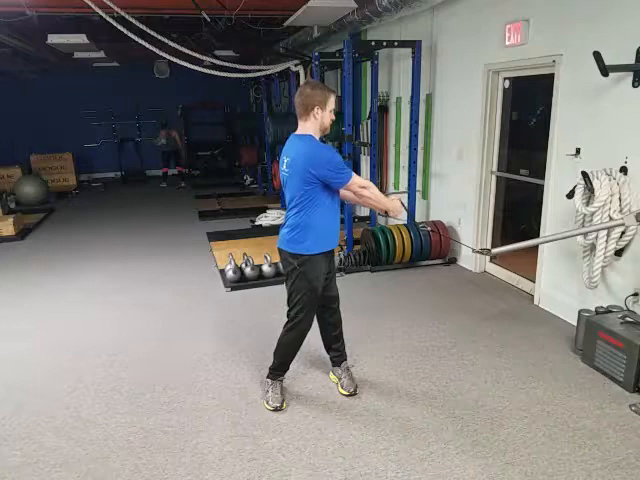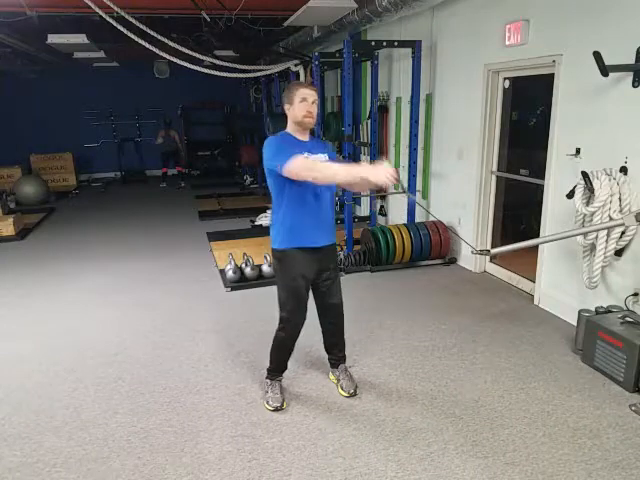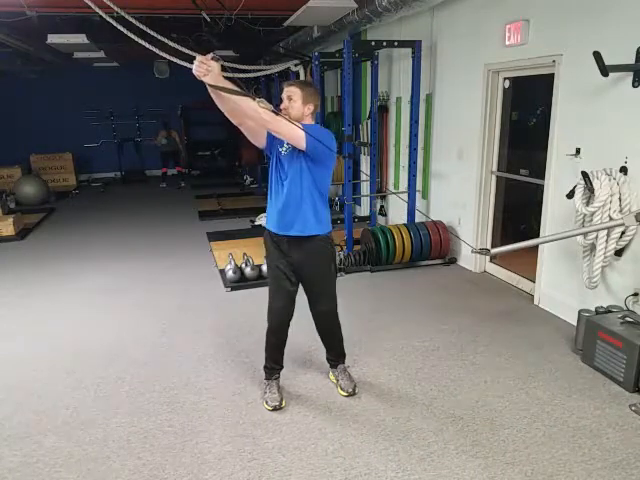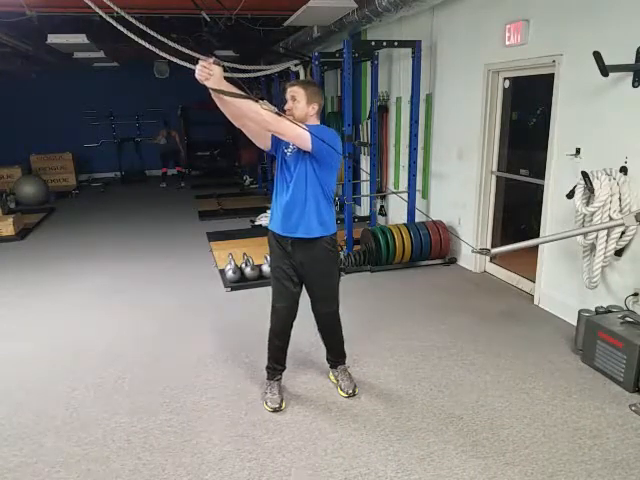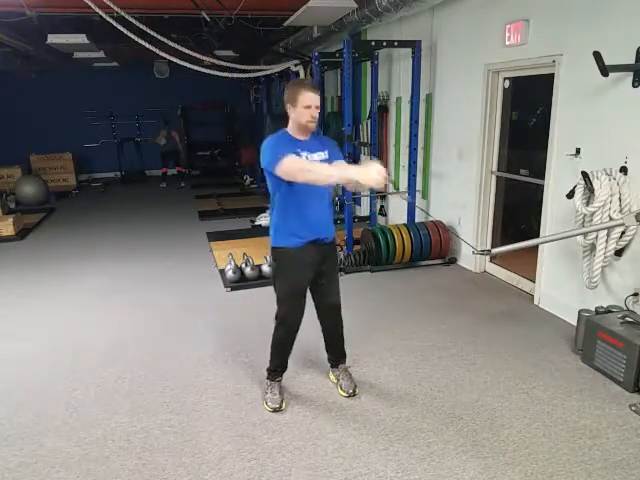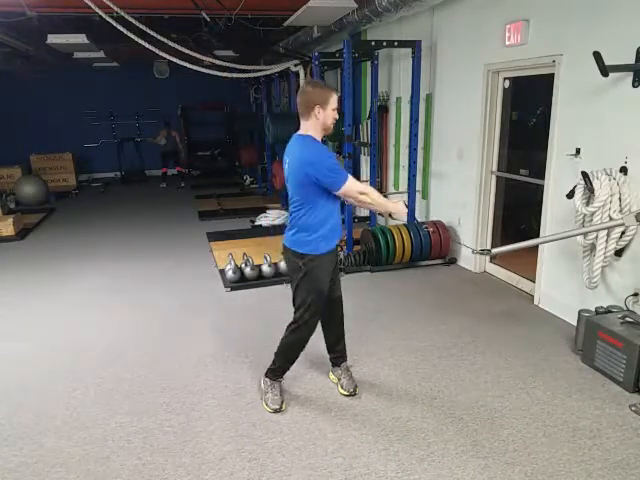
dt=0.7s
person 1, frame 1
left shoulder: (294, 147)
right shoulder: (318, 153)
left elbow: (339, 190)
right elbow: (360, 187)
left wrist: (377, 203)
right wrist: (389, 205)
left hip: (317, 248)
right hip: (304, 252)
left knee: (329, 307)
right knee: (300, 318)
left ankle: (339, 365)
right ankle: (274, 378)
person 1, frame 2
left shoulder: (322, 147)
right shoulder: (276, 146)
left elbow: (346, 181)
right elbow: (312, 173)
left wrist: (370, 178)
right wrist: (366, 171)
left hip: (325, 245)
right hip: (292, 249)
left knee: (332, 310)
right knee: (292, 319)
left ankle: (338, 366)
right ankle: (273, 378)
person 1, frame 3
left shoulder: (322, 139)
right shoulder: (276, 140)
left elbow: (268, 120)
right elbow: (241, 118)
left wrist: (221, 81)
right wrist: (211, 83)
left hip: (314, 241)
right hip: (278, 240)
left knee: (325, 310)
right knee: (278, 314)
left ankle: (338, 365)
right ankle: (271, 377)
person 1, frame 4
left shoulder: (327, 139)
right shoulder: (282, 142)
left elbow: (273, 123)
right elbow: (245, 122)
left wrist: (223, 84)
right wrist: (214, 87)
left hip: (318, 243)
right hip: (282, 240)
left knee: (327, 311)
right knee: (281, 314)
left ankle: (338, 366)
right ankle: (273, 377)
person 1, frame 5
left shoulder: (327, 145)
right shoulder: (275, 145)
left elbow: (341, 176)
right elbow: (303, 173)
left wrist: (365, 176)
right wrist: (356, 172)
left hip: (325, 243)
right hip: (290, 247)
left knee: (331, 310)
right knee: (289, 316)
left ankle: (338, 366)
right ankle: (274, 378)
person 1, frame 6
left shoulder: (299, 145)
right shoulder: (315, 155)
left elbow: (344, 191)
right elbow: (358, 192)
left wrist: (382, 205)
right wrist: (392, 208)
left hip: (321, 247)
right hip: (309, 253)
left knee: (332, 308)
right knee: (306, 318)
left ankle: (338, 365)
right ankle: (272, 378)
